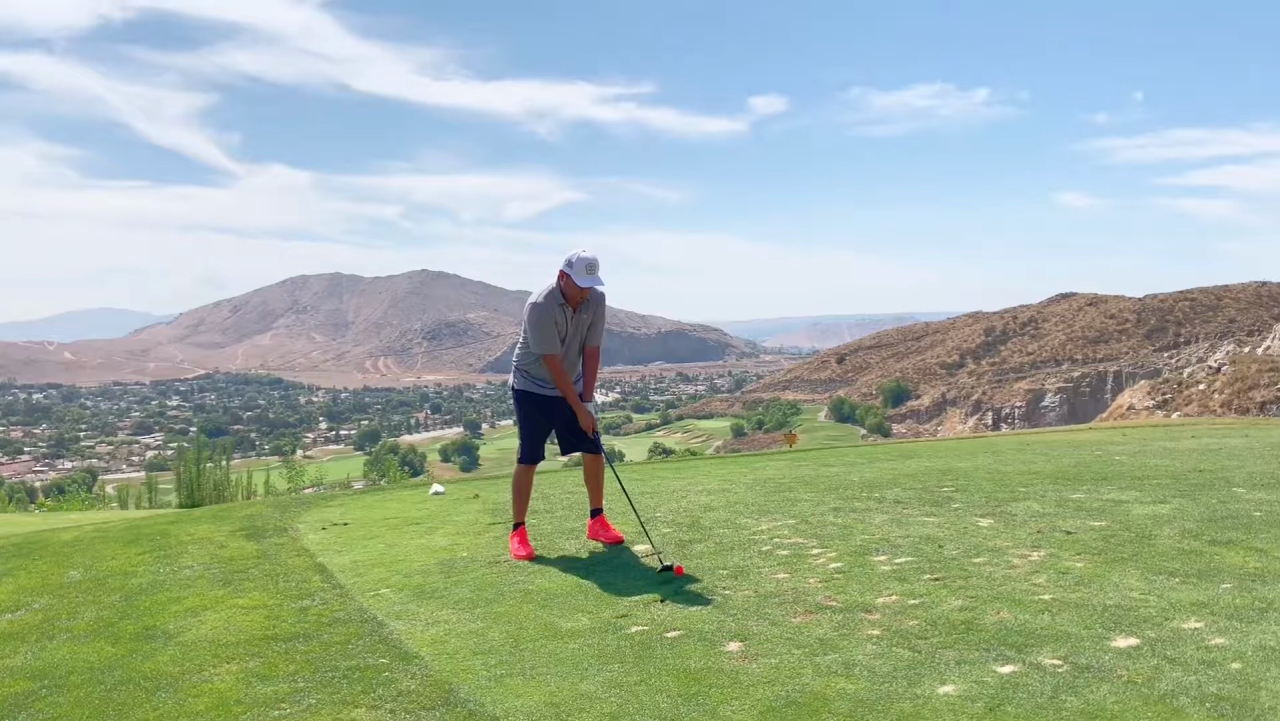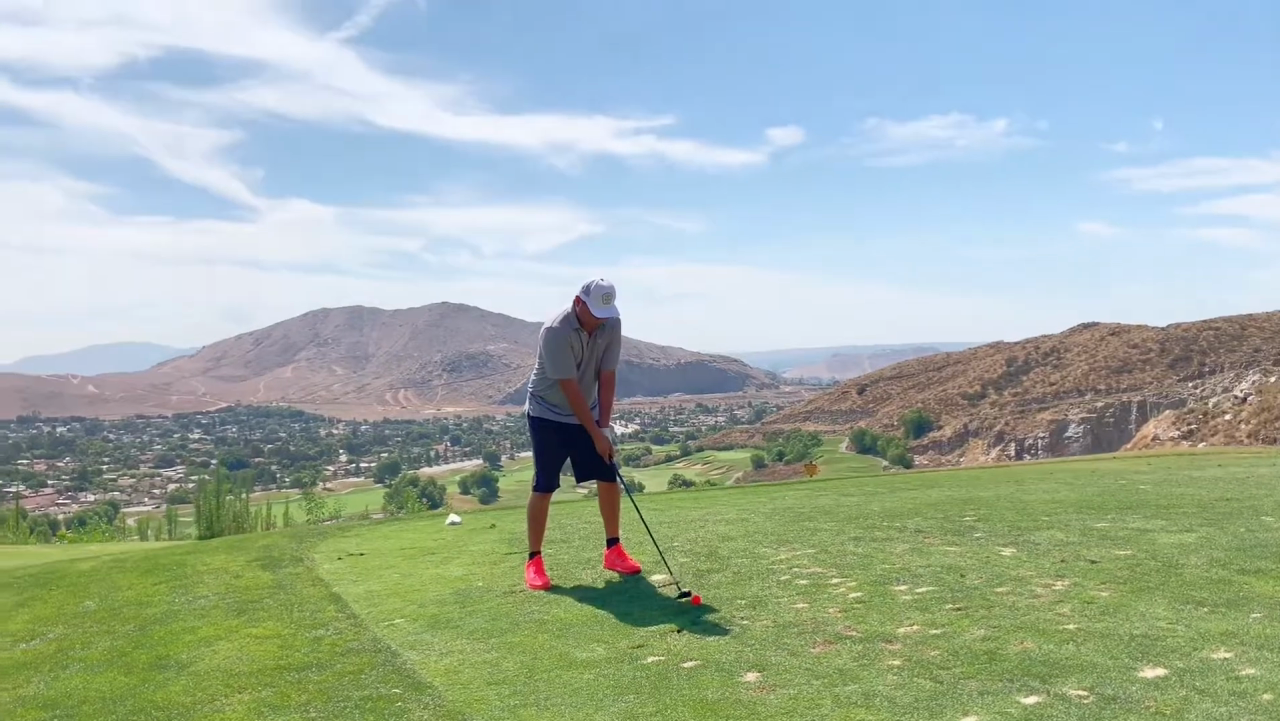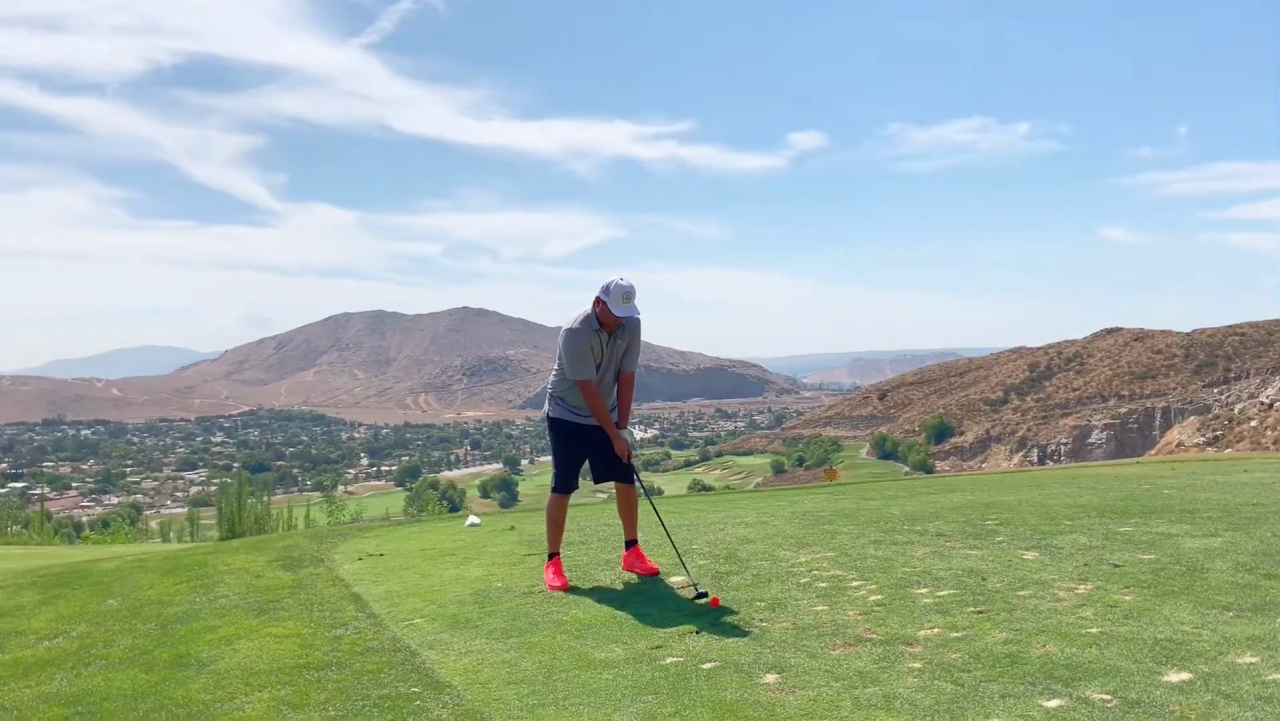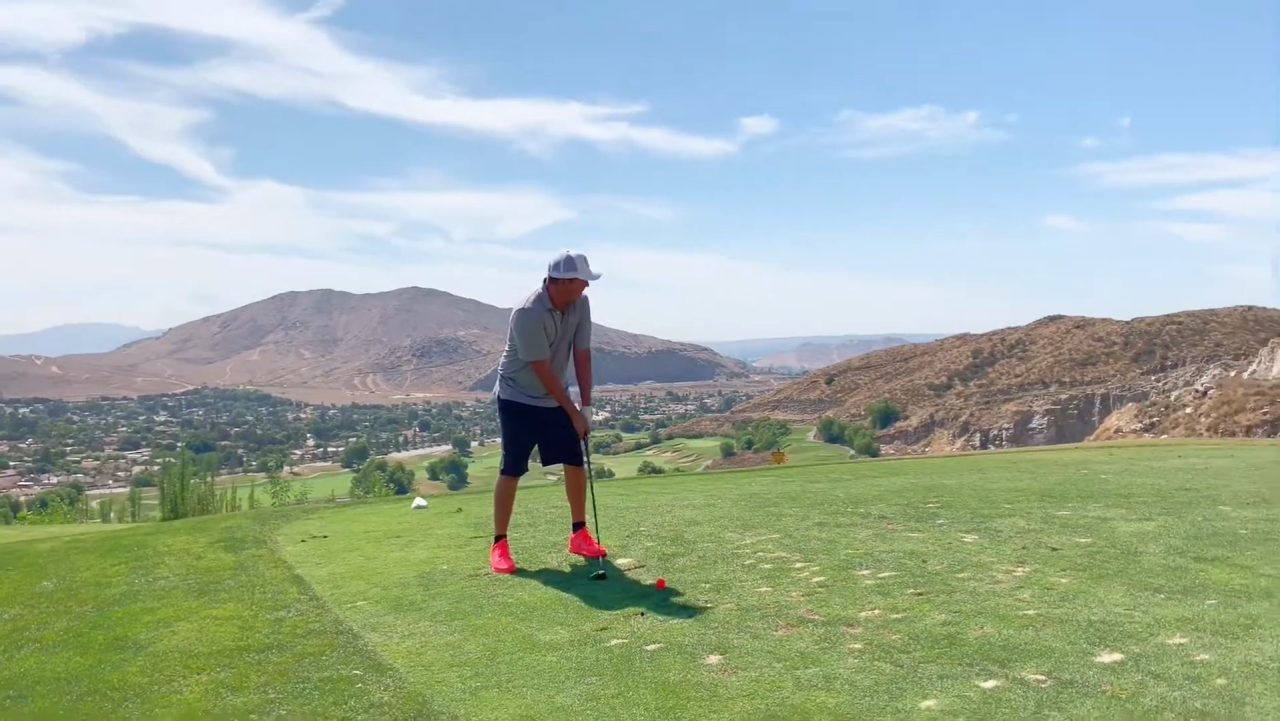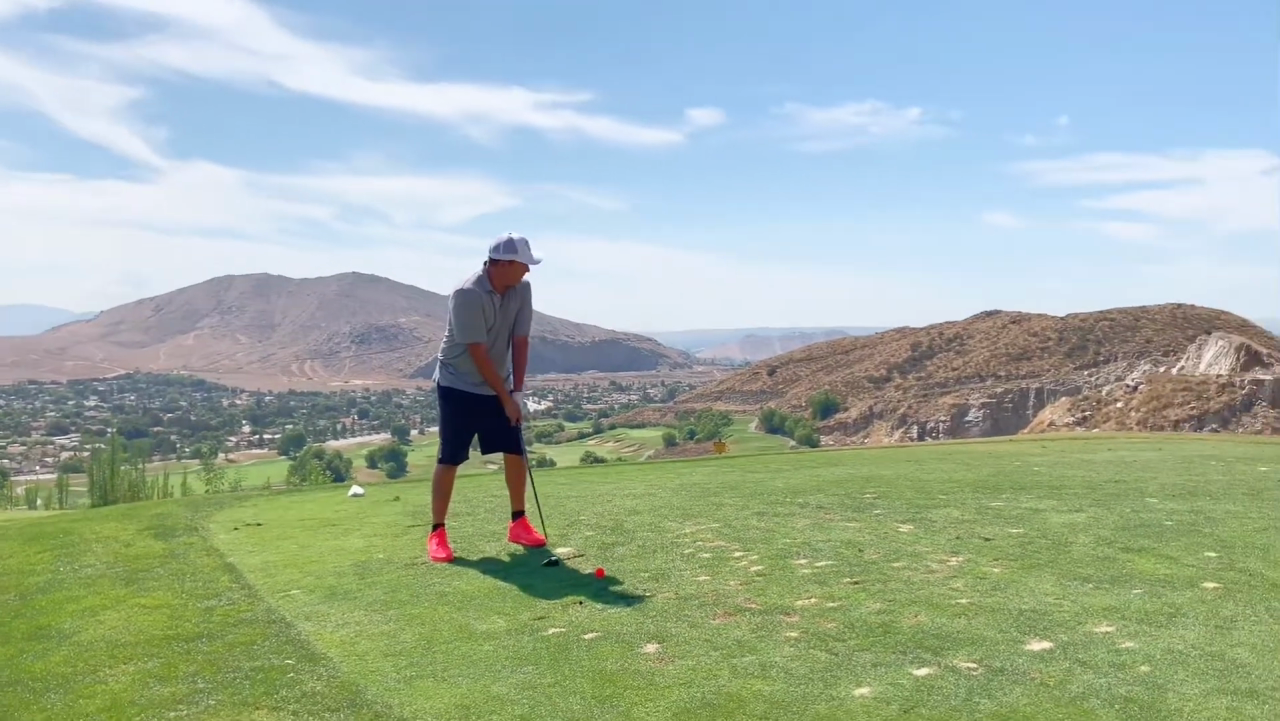
dt=0.5s
person 1, frame 1
left shoulder: (596, 300)
right shoulder: (540, 306)
left elbow: (591, 352)
right elbow: (554, 365)
left wrist: (588, 401)
right wrist: (579, 410)
left hip: (572, 386)
right hip: (533, 388)
left knee: (593, 450)
right knee: (529, 458)
left ankle: (597, 520)
right ankle: (518, 531)
person 1, frame 2
left shoulder: (611, 325)
right shoulder: (555, 331)
left elbow: (607, 377)
right elbow: (570, 389)
left wrist: (604, 427)
right wrist: (595, 435)
left hip: (587, 413)
right hip: (548, 415)
left knee: (608, 478)
right knee: (544, 487)
left ankle: (613, 549)
right ankle: (534, 561)
person 1, frame 3
left shoulder: (632, 326)
right shoulder: (575, 333)
left elbow: (626, 379)
right elbow: (589, 391)
left wrist: (623, 428)
right wrist: (614, 435)
left hip: (606, 414)
right hip: (567, 416)
left knee: (626, 479)
right knee: (563, 487)
left ankle: (632, 551)
right ankle: (553, 561)
person 1, frame 4
left shoulder: (580, 304)
right shoulder: (527, 313)
left elbow: (582, 355)
right elbow: (543, 370)
left wrist: (586, 405)
right wrist: (573, 414)
left hip: (556, 396)
right hip: (518, 398)
left knee: (575, 462)
right knee: (512, 470)
left ankle: (579, 533)
right ankle: (500, 544)
person 1, frame 5
left shoulder: (522, 289)
right shoulder: (466, 295)
left elbow: (520, 342)
right elbow: (478, 354)
left wrist: (517, 392)
right wrist: (505, 398)
left hip: (498, 386)
right hip: (459, 387)
left knee: (516, 451)
right knee: (450, 459)
left ankle: (518, 522)
right ankle: (437, 533)
